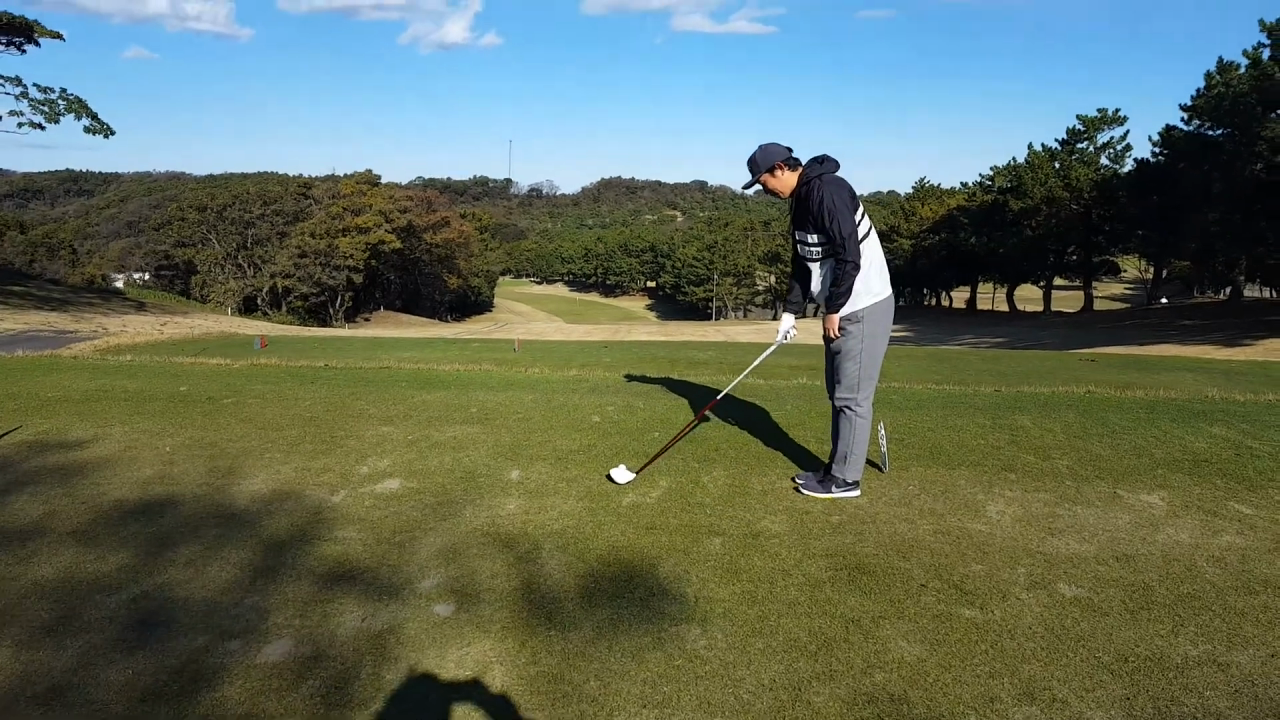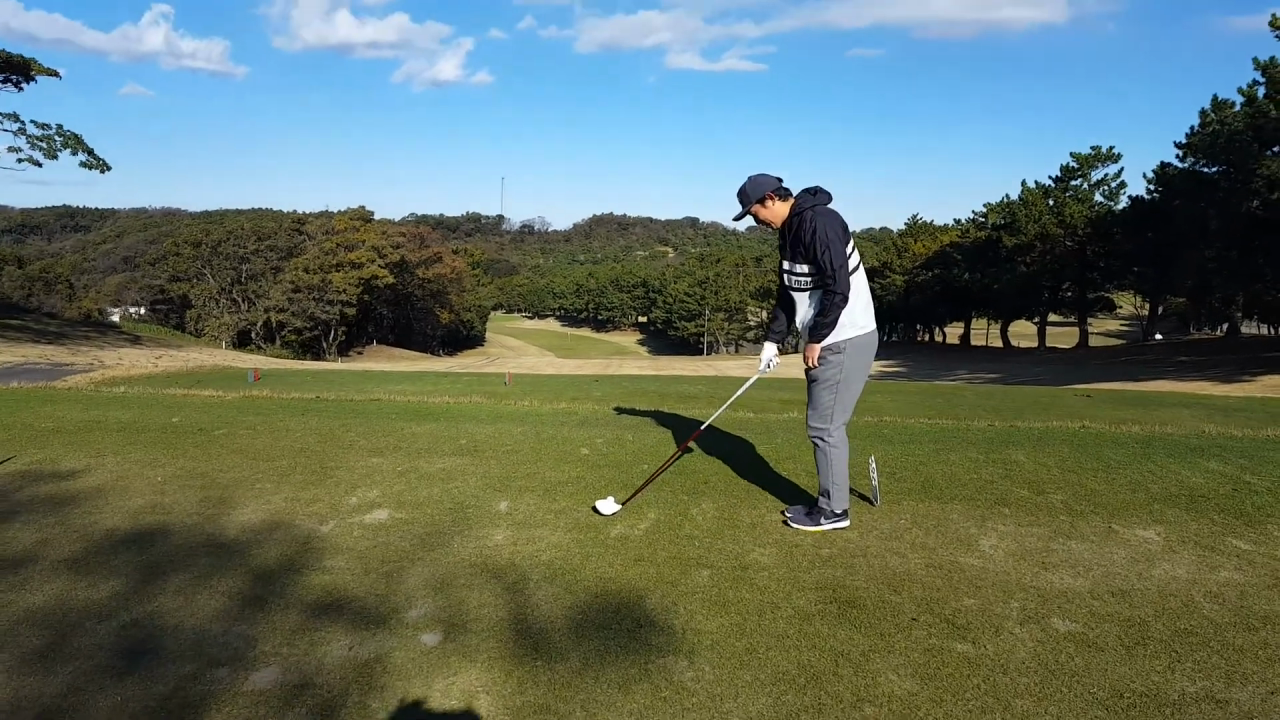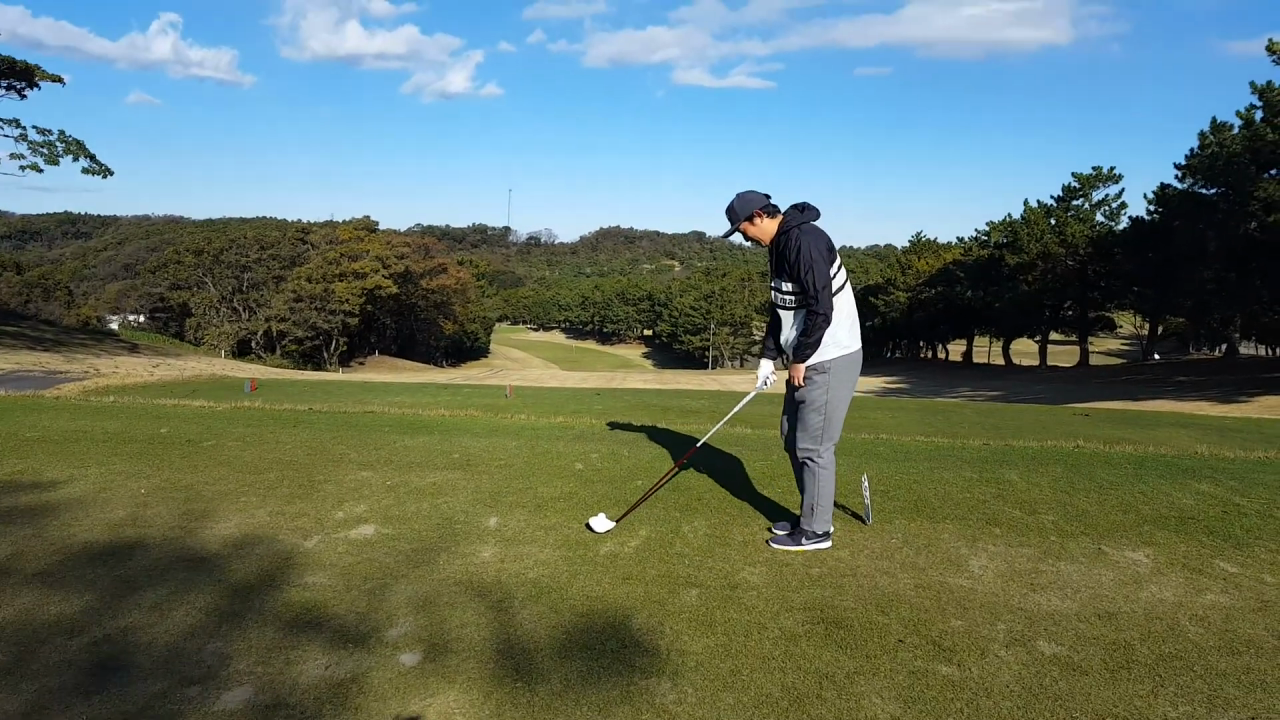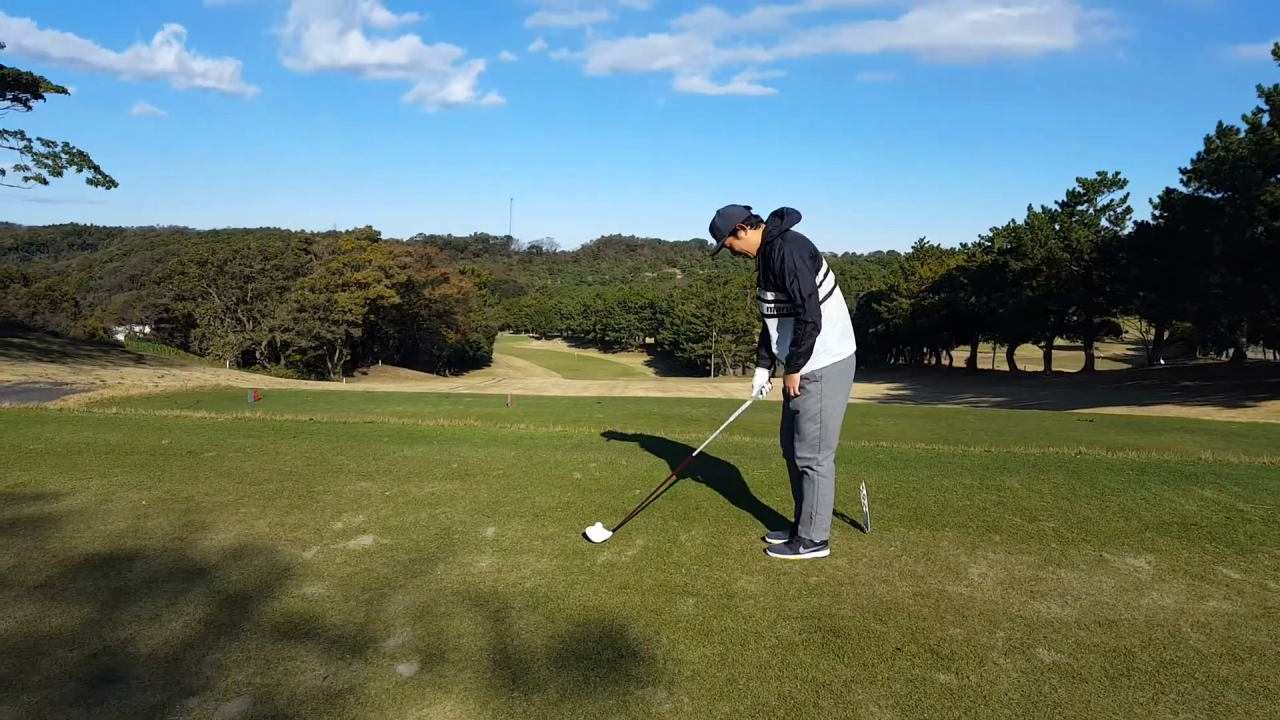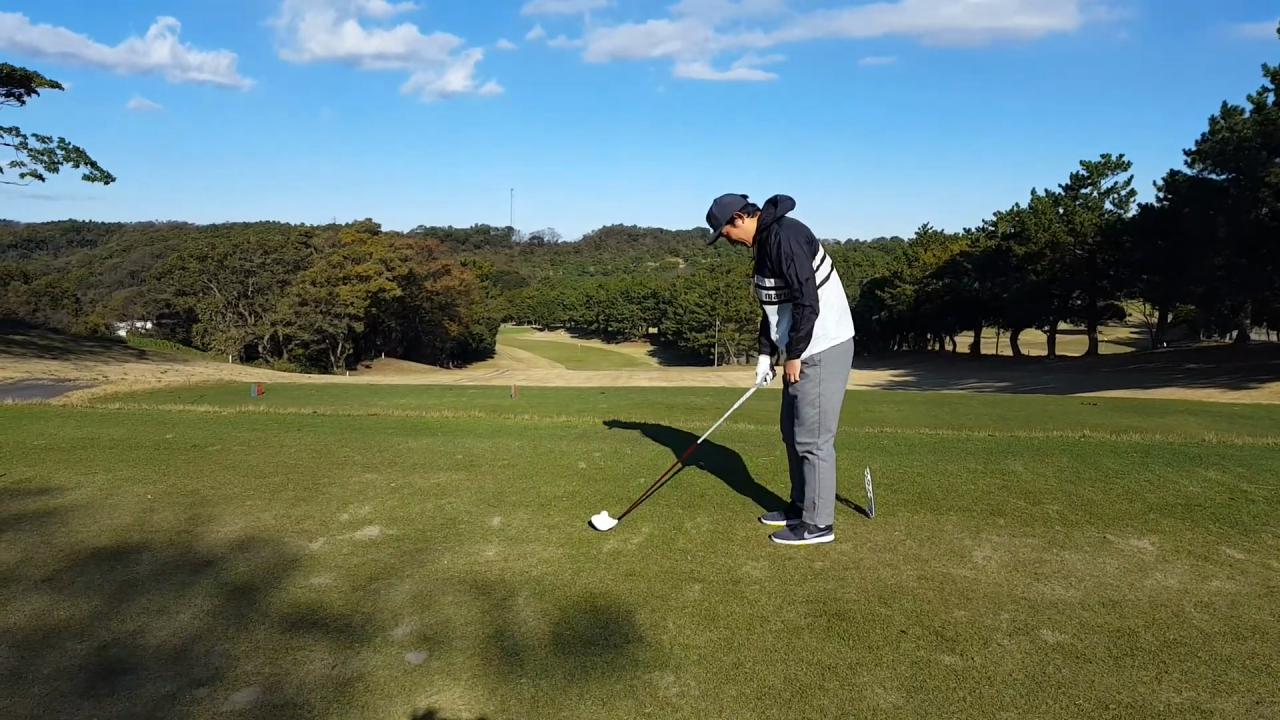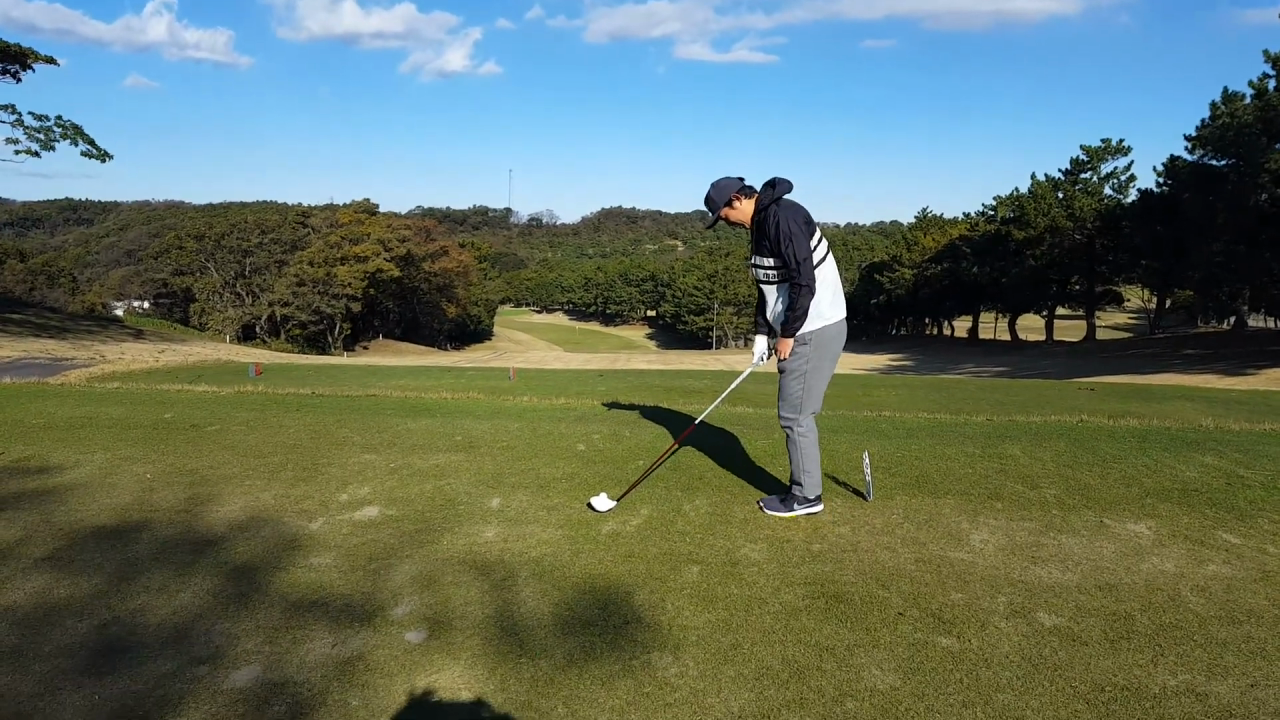
dt=0.3s
person 1, frame 1
left shoulder: (827, 191)
right shoulder: (800, 200)
left elbow: (850, 258)
right elbow: (803, 262)
left wrist: (833, 310)
right wrist: (790, 312)
left hip: (862, 306)
right hip: (843, 307)
left knee: (852, 396)
right knee: (839, 392)
left ankle: (845, 479)
right ankle: (836, 468)
person 1, frame 2
left shoulder: (820, 223)
right shoulder: (789, 231)
left elbow: (838, 290)
right elbow: (787, 292)
left wrist: (814, 339)
right wrist: (772, 340)
left hip: (845, 340)
right hip: (826, 339)
left knee: (825, 425)
right knee: (824, 424)
left ankle: (832, 511)
right ankle: (830, 501)
person 1, frame 3
left shoulder: (806, 241)
right shoulder: (780, 246)
left elbow: (821, 310)
right elbow: (781, 308)
left wrist: (799, 359)
right wrist: (768, 357)
left hip: (829, 358)
right hip: (810, 357)
left knee: (814, 446)
right knee: (794, 439)
left ankle: (815, 530)
right ankle: (814, 515)
person 1, frame 4
left shoulder: (789, 250)
right shoulder: (768, 254)
left elbow: (810, 318)
right elbow: (774, 317)
left wrist: (793, 369)
right wrist: (764, 366)
left hip: (823, 364)
right hip: (804, 364)
left knee: (813, 454)
right knee: (792, 447)
left ankle: (813, 539)
right ankle: (803, 525)
person 1, frame 5
left shoulder: (785, 236)
right shoulder: (765, 241)
left elbow: (807, 302)
right elbow: (773, 305)
left wrist: (793, 354)
right wrist: (766, 354)
left hip: (821, 350)
right hip: (804, 350)
left knee: (813, 439)
right knee: (793, 432)
left ankle: (818, 523)
right ankle: (800, 508)
person 1, frame 6
left shoulder: (784, 217)
right shoulder: (761, 225)
left elbow: (804, 282)
right elbow: (768, 286)
left wrist: (786, 333)
right wrist: (763, 334)
left hip: (815, 329)
right hip: (800, 329)
left knee: (796, 414)
right knee: (791, 413)
left ankle: (808, 495)
right ankle: (800, 489)
